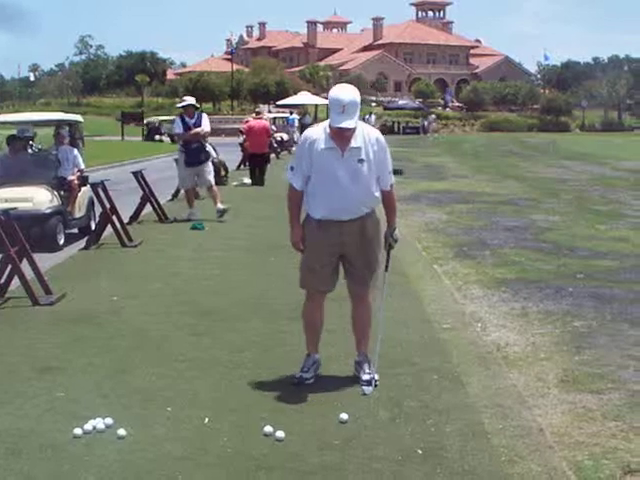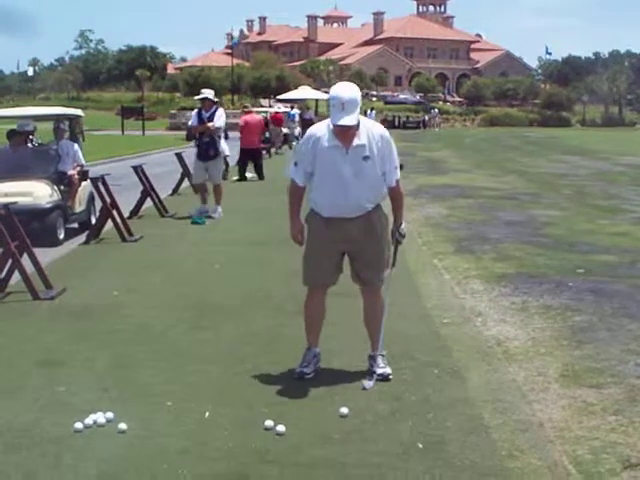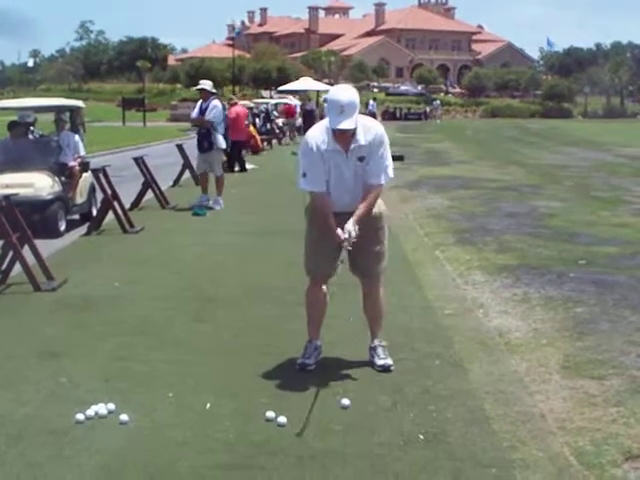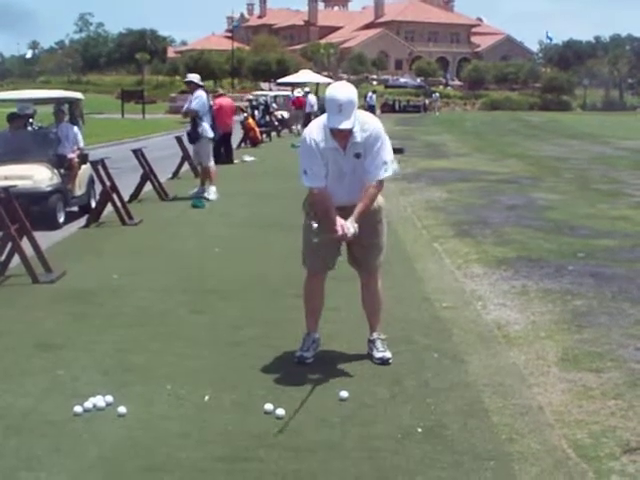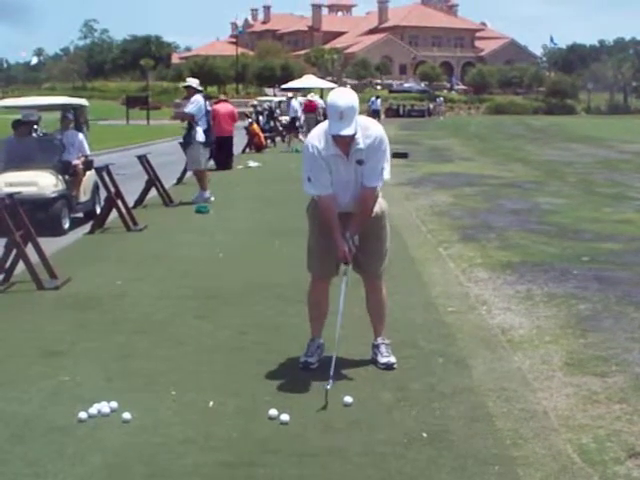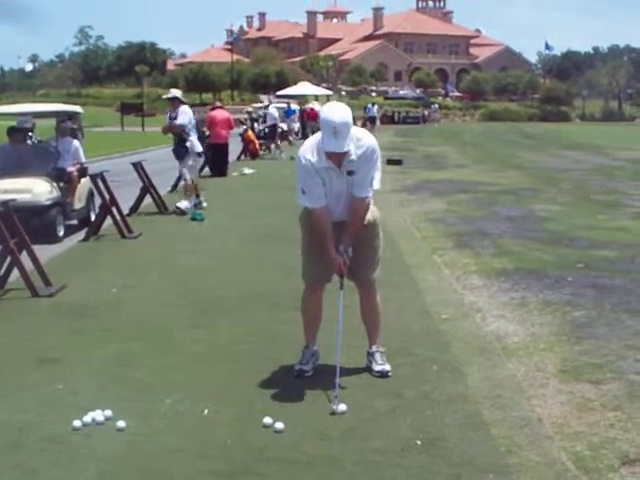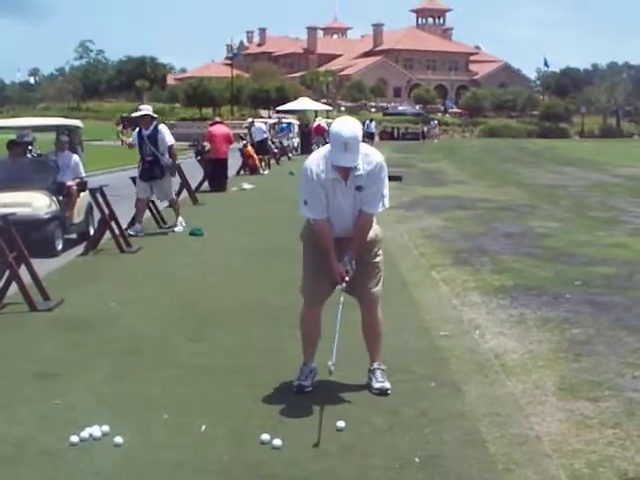
dt=0.7s
person 1, frame 1
left shoulder: (374, 140)
right shoulder: (310, 139)
left elbow: (386, 188)
right elbow: (296, 186)
left wrist: (391, 225)
right wrist: (295, 226)
left hip: (362, 227)
right hip: (319, 227)
left knee: (361, 295)
right knee: (314, 295)
left ankle: (362, 358)
right ankle: (311, 357)
person 1, frame 2
left shoulder: (379, 137)
right shoulder: (314, 137)
left elbow: (393, 184)
right elbow: (297, 181)
left wrist: (399, 221)
right wrist: (294, 219)
left hip: (368, 222)
right hip: (323, 223)
left knee: (372, 290)
right knee: (316, 289)
left ankle: (376, 353)
right ankle: (312, 351)
person 1, frame 3
left shoulder: (375, 133)
right shoulder: (313, 140)
left elbow: (375, 186)
right elbow: (317, 194)
left wrist: (354, 221)
right wrist: (334, 229)
left hip: (366, 213)
right hip: (325, 214)
left knee: (372, 281)
right knee: (318, 280)
left ankle: (376, 344)
right ankle: (313, 343)
person 1, frame 4
left shoulder: (372, 128)
right shoulder: (312, 136)
left elbow: (376, 181)
right elbow: (318, 188)
left wrist: (354, 219)
right wrist: (335, 220)
left hip: (365, 206)
right hip: (324, 208)
left knee: (370, 273)
right knee: (315, 273)
left ankle: (375, 336)
right ankle: (311, 336)
person 1, frame 5
left shoulder: (375, 135)
right shoulder: (315, 143)
left elbow: (370, 190)
right elbow: (324, 197)
left wrist: (354, 232)
right wrist: (338, 238)
left hip: (367, 211)
right hip: (327, 212)
left knee: (374, 278)
right knee: (320, 278)
left ankle: (380, 342)
right ankle: (315, 341)
person 1, frame 6
left shoulder: (367, 145)
right shoulder: (308, 155)
left elbow: (361, 199)
right elbow: (318, 209)
left wrist: (346, 244)
right wrist: (331, 252)
left hip: (360, 220)
right hip: (319, 221)
left knee: (368, 285)
right knee: (313, 285)
left ankle: (375, 349)
right ankle: (310, 349)
person 1, frame 7
left shoulder: (374, 162)
right shoulder: (313, 167)
left elbow: (367, 215)
right elbow: (320, 220)
left wrist: (351, 256)
right wrist: (333, 262)
left hip: (362, 236)
right hip: (322, 237)
left knee: (370, 301)
right knee: (312, 301)
left ankle: (376, 367)
right ankle: (308, 366)
person 2, frame 1
left shoulder: (202, 117)
right shoulder: (179, 120)
left elbow: (205, 134)
right elbow: (180, 137)
left wrist: (188, 134)
right wrist: (196, 131)
left hip: (202, 155)
right hip: (186, 157)
left knee: (210, 183)
right knee: (188, 186)
left ankle: (219, 206)
right ankle: (192, 211)
person 2, frame 2
left shoulder: (219, 111)
right shoulder: (197, 112)
left elbow: (215, 129)
right elbow: (191, 129)
left wrist: (201, 128)
right wrist: (207, 126)
left hip: (215, 151)
right hip: (201, 151)
left knee: (216, 181)
right knee: (198, 181)
left ankle: (218, 208)
right ankle: (204, 207)
person 2, frame 3
left shoulder: (215, 104)
right shoulder: (200, 103)
left elbow: (207, 123)
right elbow: (193, 120)
left wrist: (199, 120)
right wrist: (203, 119)
left hip: (215, 142)
right hip: (203, 142)
left knee: (218, 172)
right knee: (201, 171)
left ankle: (218, 199)
right ankle: (204, 197)
person 2, frame 4
left shoulder: (200, 94)
right shoulder: (193, 96)
left elbow: (191, 112)
right elbow: (184, 113)
left wrist: (187, 111)
right wrist: (188, 111)
left hip: (204, 133)
right hip: (197, 133)
left knee: (208, 162)
right knee: (202, 162)
left ankle: (212, 189)
right ankle: (202, 188)
person 2, frame 5
left shoulder: (197, 99)
right shoulder: (193, 100)
left elbow: (187, 115)
right elbow: (184, 116)
left wrist: (178, 114)
right wrist: (181, 114)
left hip: (199, 137)
right hip: (196, 137)
left knee: (199, 166)
right knee: (196, 166)
left ankle: (205, 193)
right ankle: (204, 192)
person 2, frame 6
left shoulder: (185, 109)
right shoulder: (171, 114)
left elbow: (178, 127)
right elbow: (165, 130)
left wrist: (169, 129)
right wrist: (167, 127)
left hip: (190, 147)
right hip: (181, 147)
left knee: (187, 174)
right knee: (190, 175)
left ankle: (187, 201)
right ankle: (198, 200)
person 2, frame 7
left shoulder: (161, 128)
right shoulder: (139, 131)
left elbow: (172, 147)
right elbow: (131, 144)
left wrist: (173, 165)
left hip: (161, 168)
right hip: (145, 168)
left knee: (169, 197)
right knee: (141, 197)
left ankle: (179, 220)
right ankle: (138, 226)
